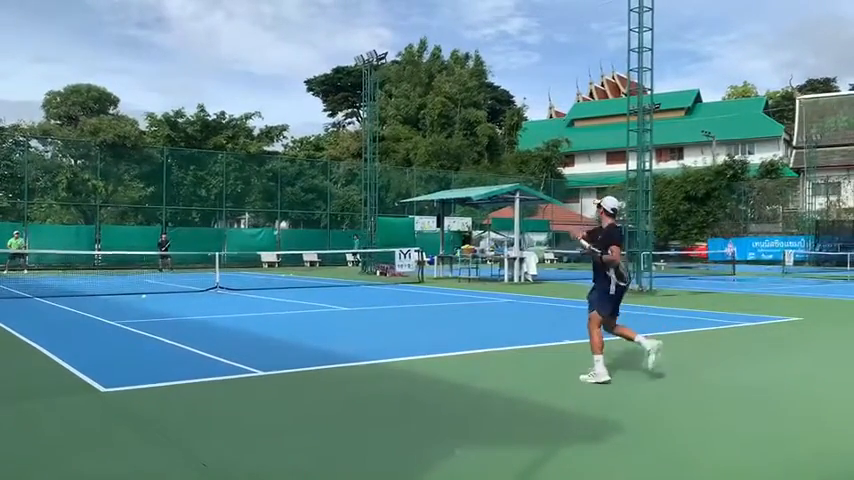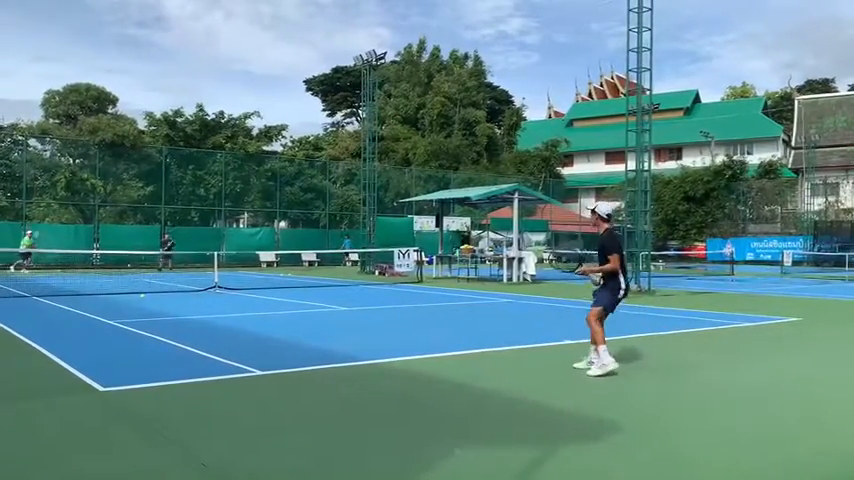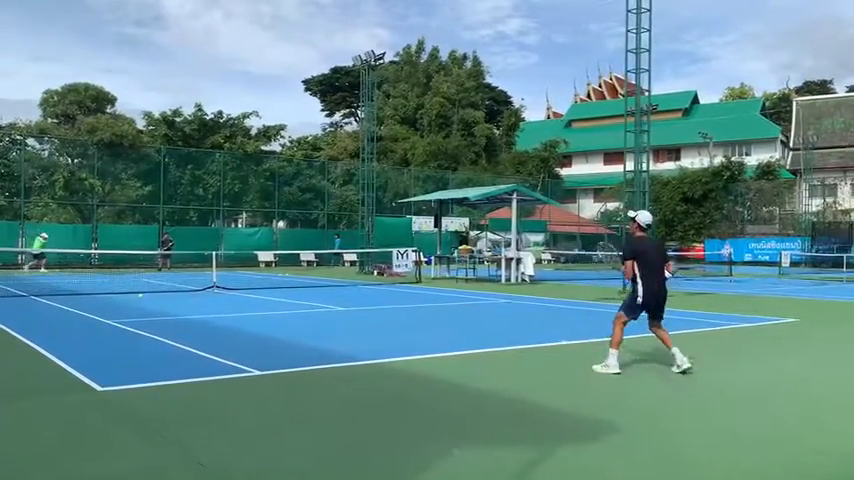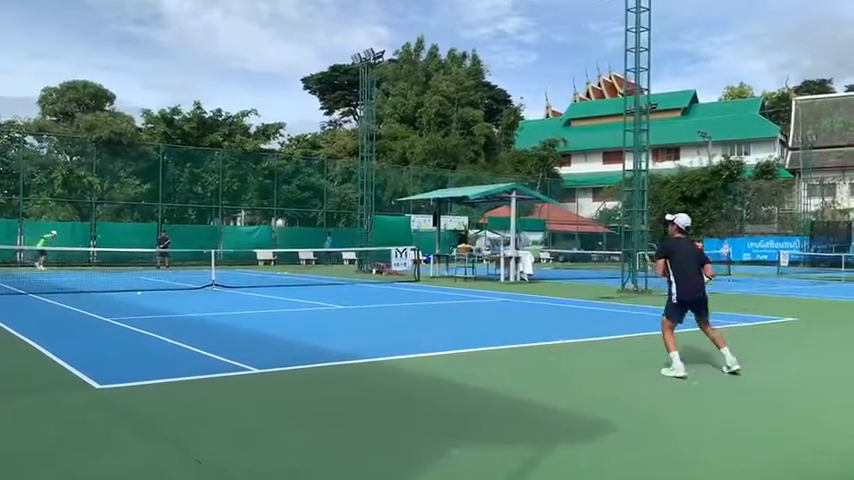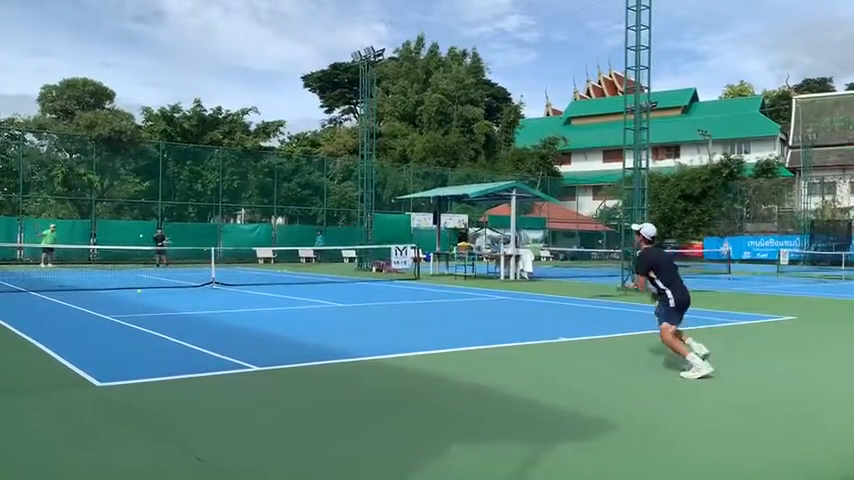
dt=0.4s
person 1, frame 1
left shoulder: (613, 231)
right shoulder: (600, 231)
left elbow: (616, 259)
right elbow: (582, 237)
left wrist: (600, 257)
right wrist: (581, 237)
left hip: (609, 284)
right hip: (607, 285)
left knee: (594, 324)
right knee: (611, 326)
left ankle: (599, 371)
right ankle: (648, 344)
person 1, frame 2
left shoulder: (609, 237)
right shoulder: (605, 236)
left elbow: (615, 266)
left wrist: (591, 270)
right wrist: (592, 270)
left hip: (616, 286)
right hip: (609, 285)
left knee: (593, 318)
right knee: (595, 319)
left ankle: (606, 361)
right ankle: (593, 359)
person 1, frame 3
left shoulder: (632, 244)
right shoulder: (657, 245)
left elbow: (628, 274)
right elbow: (670, 270)
left wrist: (626, 270)
left hip: (642, 292)
right hip: (660, 293)
left knee: (619, 322)
right knee: (655, 326)
left ankle: (612, 363)
right ankle: (680, 359)
person 1, frame 4
left shoulder: (666, 245)
right shoulder: (695, 248)
left elbow: (660, 272)
right elbow: (709, 273)
left hip: (680, 293)
right hip: (699, 293)
left knee: (667, 328)
right knee: (706, 327)
left ankle: (677, 366)
right ankle: (730, 361)
person 1, frame 5
left shoulder: (643, 257)
right shoulder: (661, 253)
right wrist: (656, 292)
left hip: (672, 299)
right hip: (682, 296)
left knee: (666, 336)
right knee: (669, 329)
left ankle: (700, 366)
right ankle: (697, 348)
